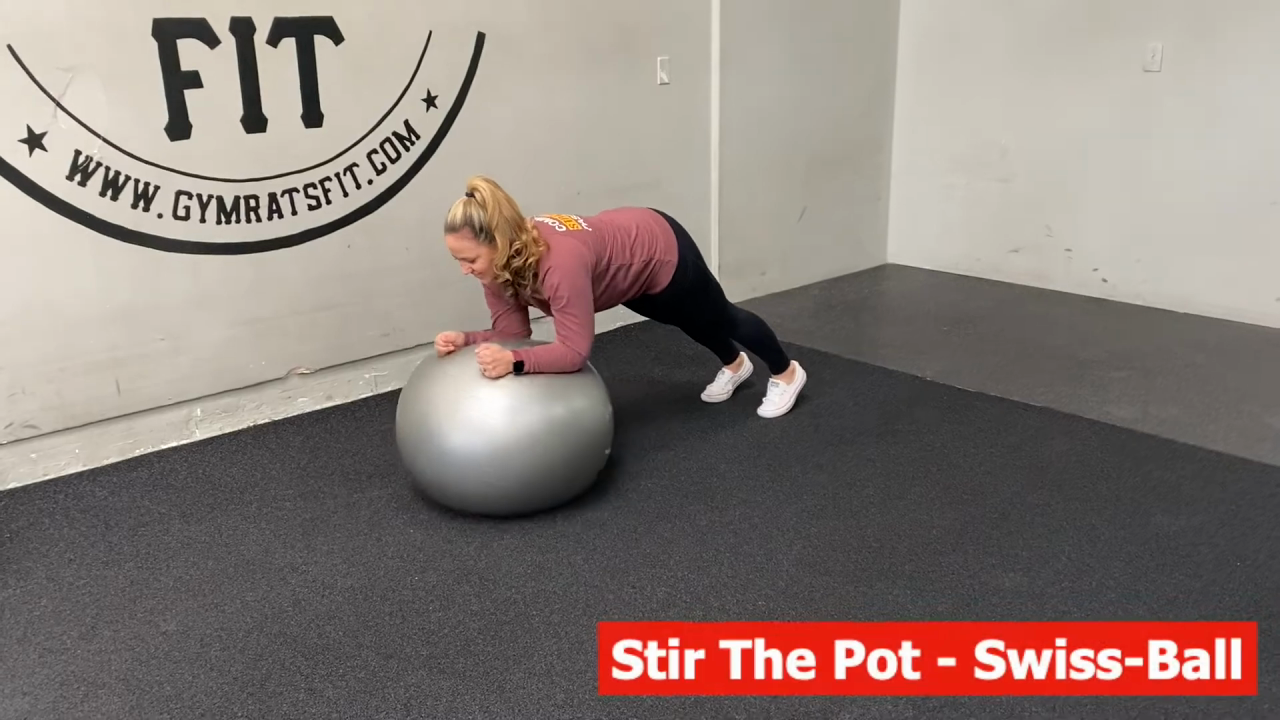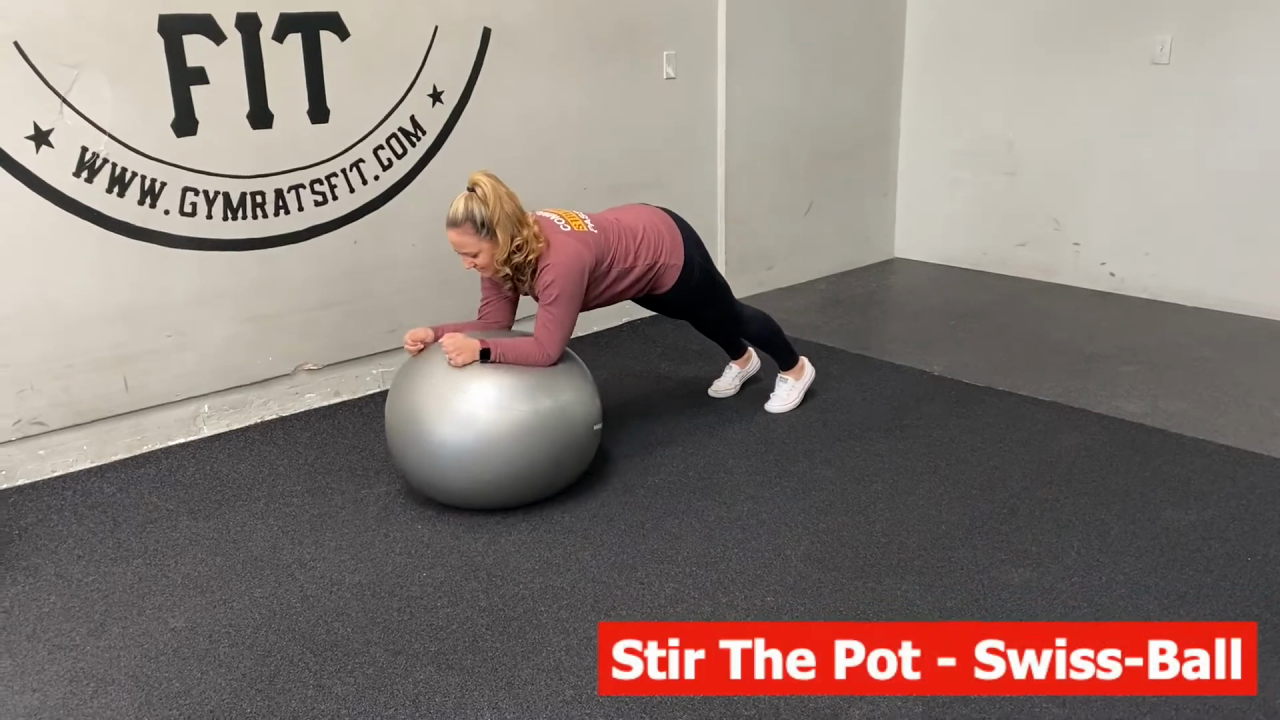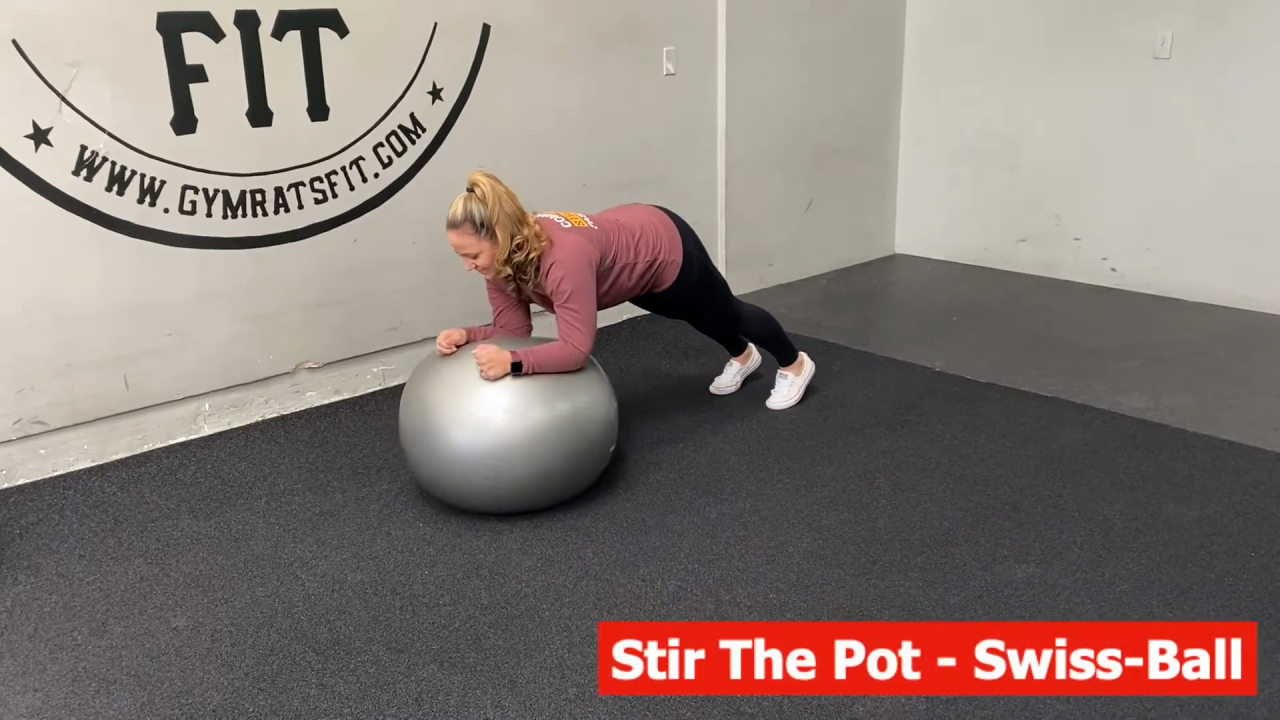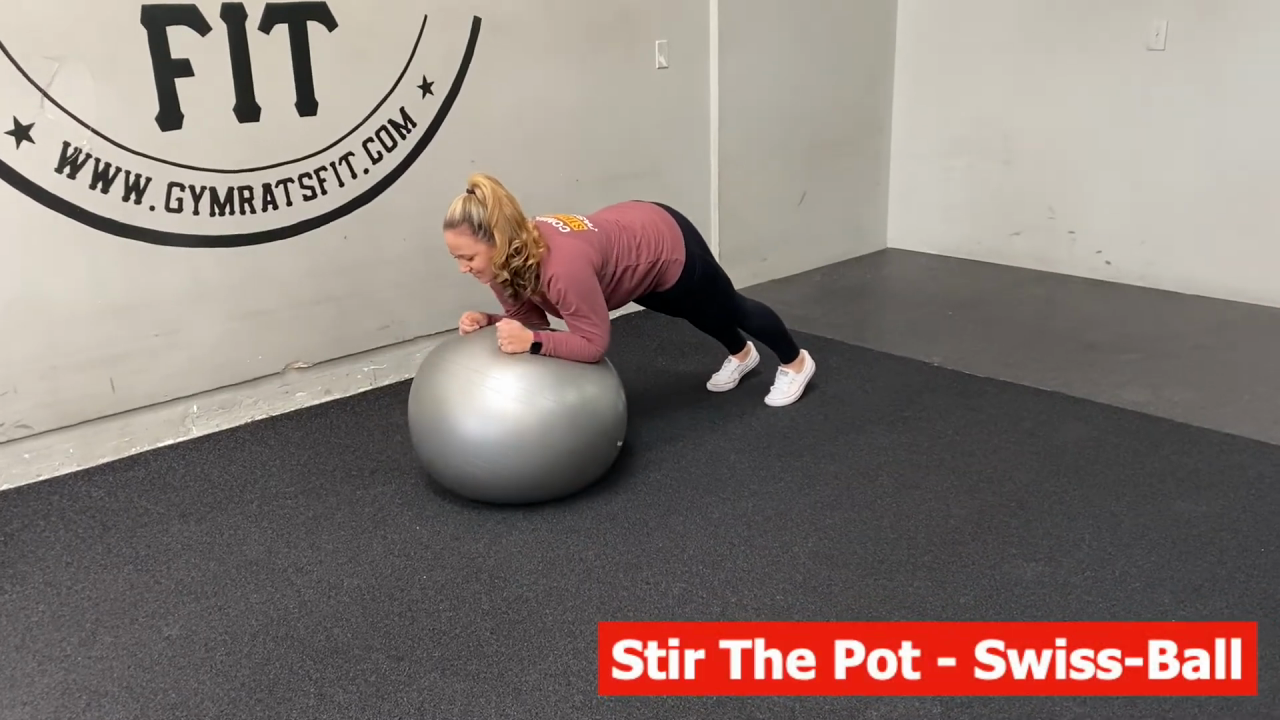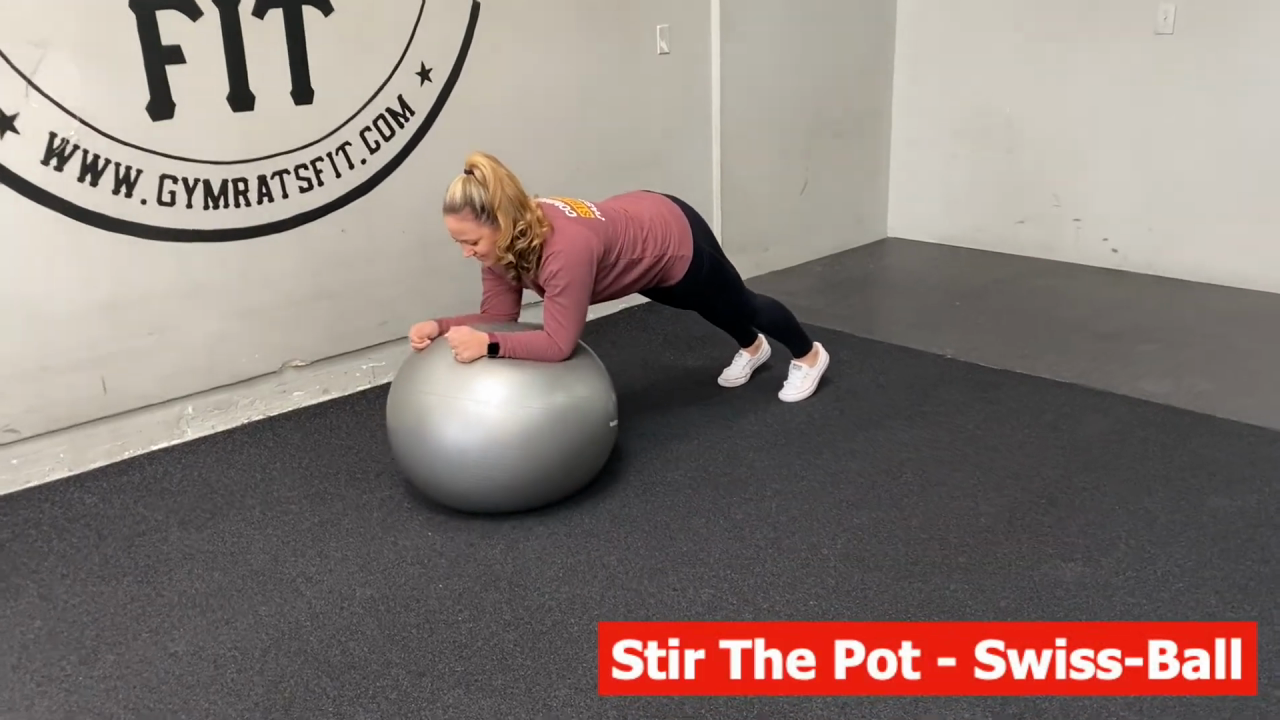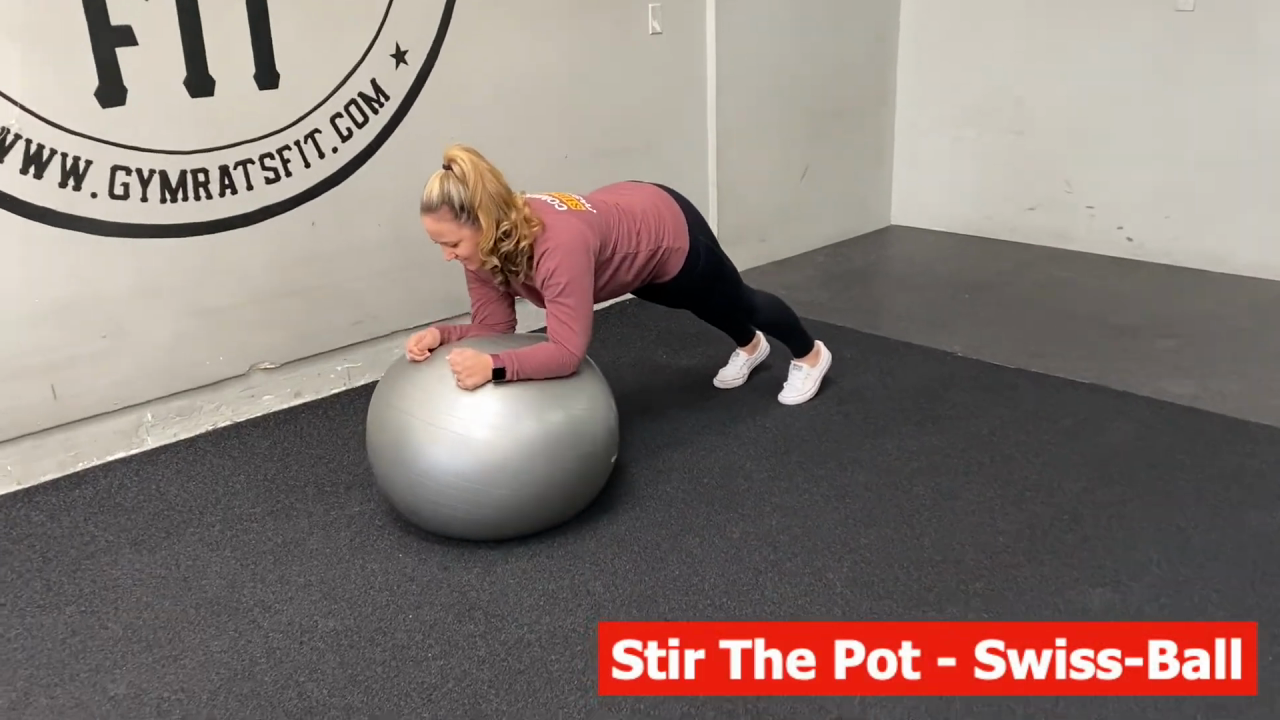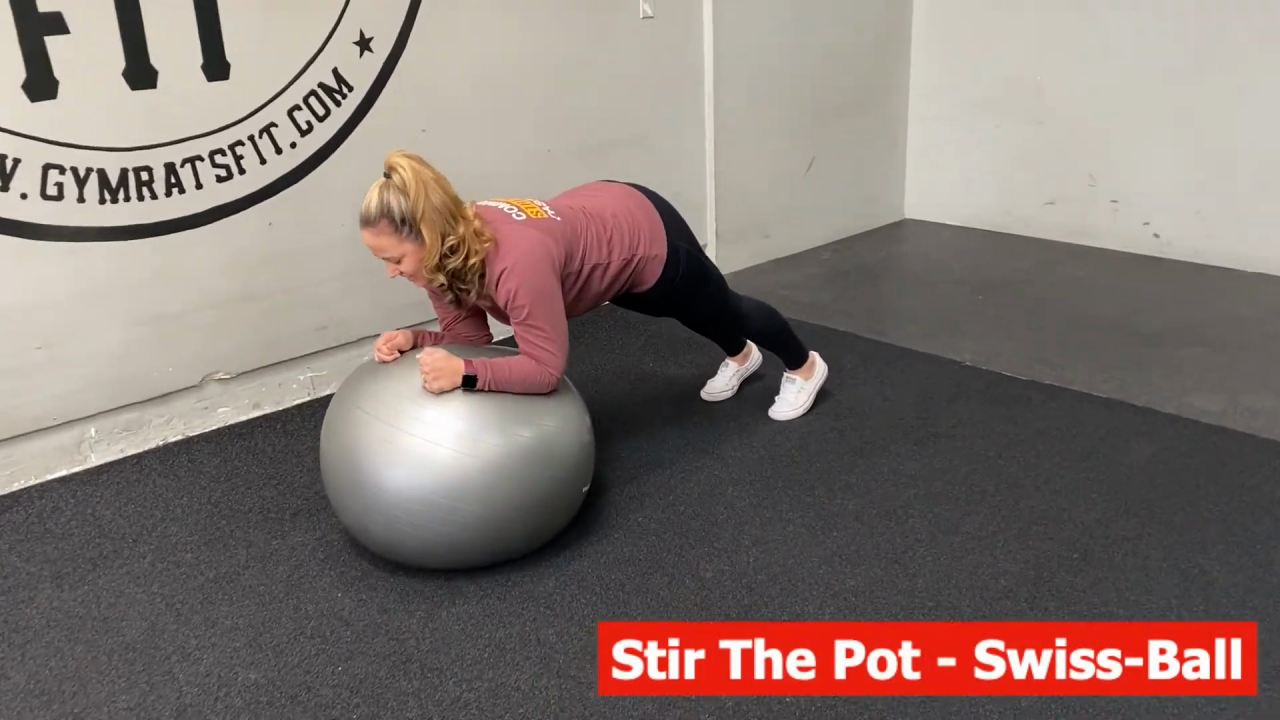
dt=0.7s
person 1, frame 1
left shoulder: (561, 262)
right shoulder: (498, 260)
left elbow: (575, 349)
right elbow: (511, 332)
left wrist: (513, 360)
right wrist: (466, 339)
left hip: (661, 253)
right hip: (623, 235)
left knee: (717, 317)
right knee: (685, 320)
left ankle: (786, 373)
right ankle: (734, 365)
person 1, frame 2
left shoulder: (561, 259)
right shoulder: (501, 249)
left elbow: (547, 349)
right elbow: (494, 323)
left wrist: (478, 350)
right wrist: (437, 334)
left hip: (668, 253)
right hip: (631, 231)
left knee: (724, 313)
right knee: (699, 316)
left ankle: (794, 368)
right ankle: (741, 360)
person 1, frame 3
left shoulder: (564, 258)
right shoulder: (501, 257)
left elbow: (576, 348)
right elbow: (512, 329)
left wrist: (511, 362)
right wrist: (467, 335)
left hip: (666, 252)
right hip: (629, 233)
left knee: (724, 313)
right knee: (698, 314)
left ankle: (794, 364)
right ankle: (743, 356)
person 1, frame 4
left shoulder: (563, 264)
right shoulder: (503, 258)
left elbow: (594, 343)
right elbow: (529, 320)
left wrist: (531, 341)
right wrist: (487, 321)
left hip: (668, 248)
right hip: (629, 228)
left knee: (726, 307)
right knee: (696, 313)
left ankle: (795, 362)
right ankle: (741, 353)
person 1, frame 5
left shoulder: (566, 247)
right shoulder: (501, 239)
left elbow: (558, 343)
right elbow: (496, 316)
left wrist: (487, 344)
right wrist: (442, 326)
left hip: (675, 242)
right hip: (636, 222)
left knee: (737, 303)
right knee: (709, 306)
left ankle: (808, 355)
right ankle: (752, 348)
person 1, frame 6
left shoulder: (560, 244)
right shoulder: (483, 241)
left elbow: (567, 351)
right elbow: (492, 326)
left wrist: (492, 366)
right wrist: (442, 333)
left hip: (670, 234)
left knee: (733, 301)
right knee: (707, 307)
left ankle: (810, 355)
right ankle: (750, 346)
person 1, frame 7
left shoulder: (517, 261)
right shoulder: (442, 252)
left elbow: (545, 368)
right elbow: (468, 335)
left wrist: (463, 372)
right wrist: (415, 339)
left hip: (646, 240)
left knee: (719, 307)
right knee: (694, 311)
left ankle: (804, 366)
right ankle: (741, 356)
